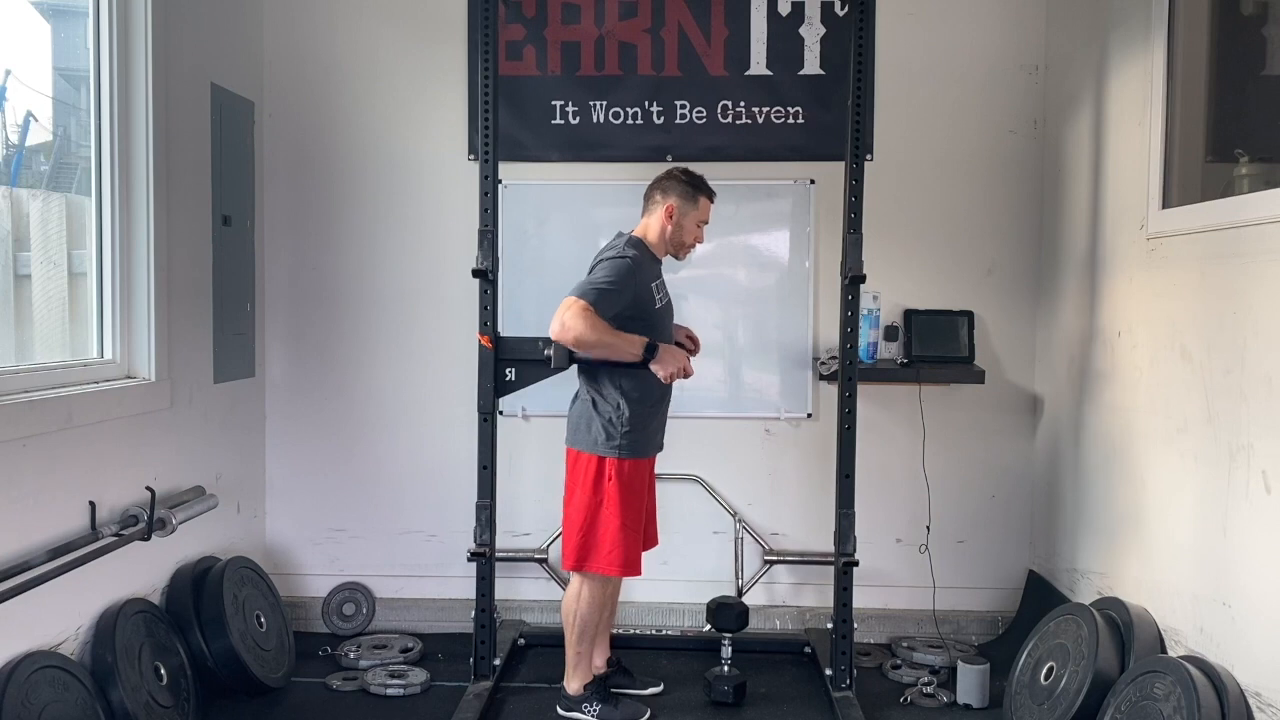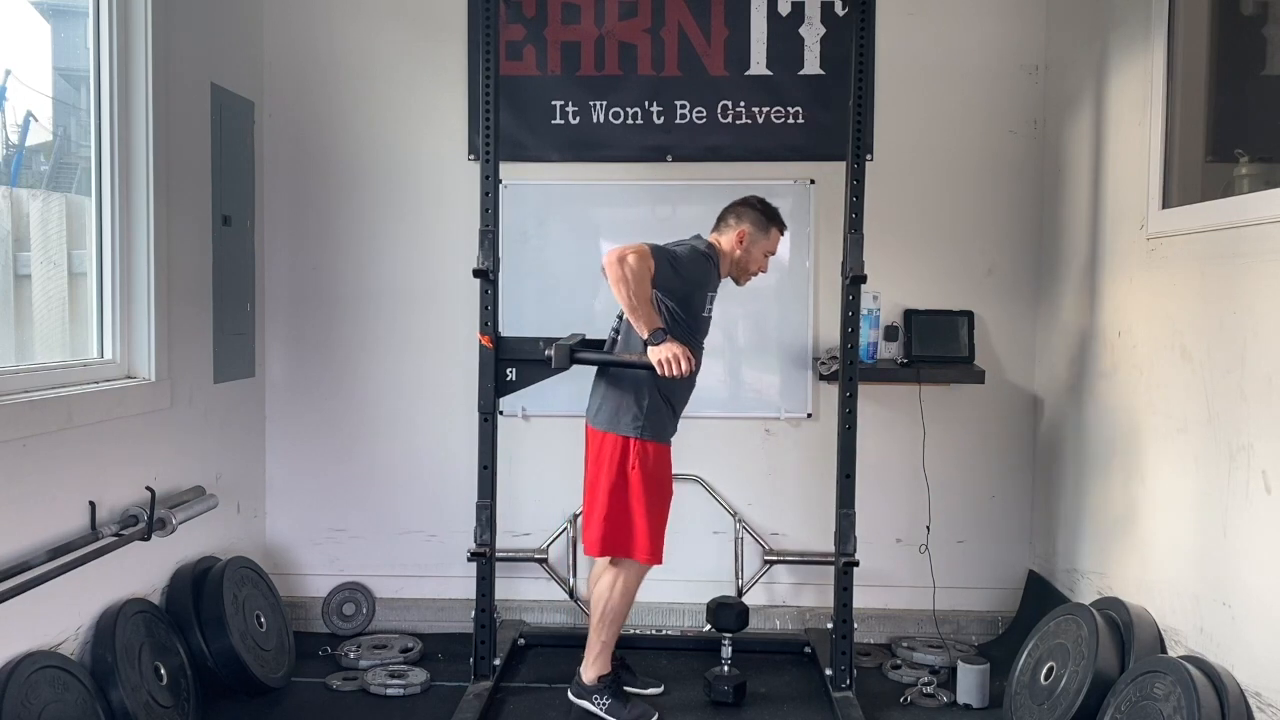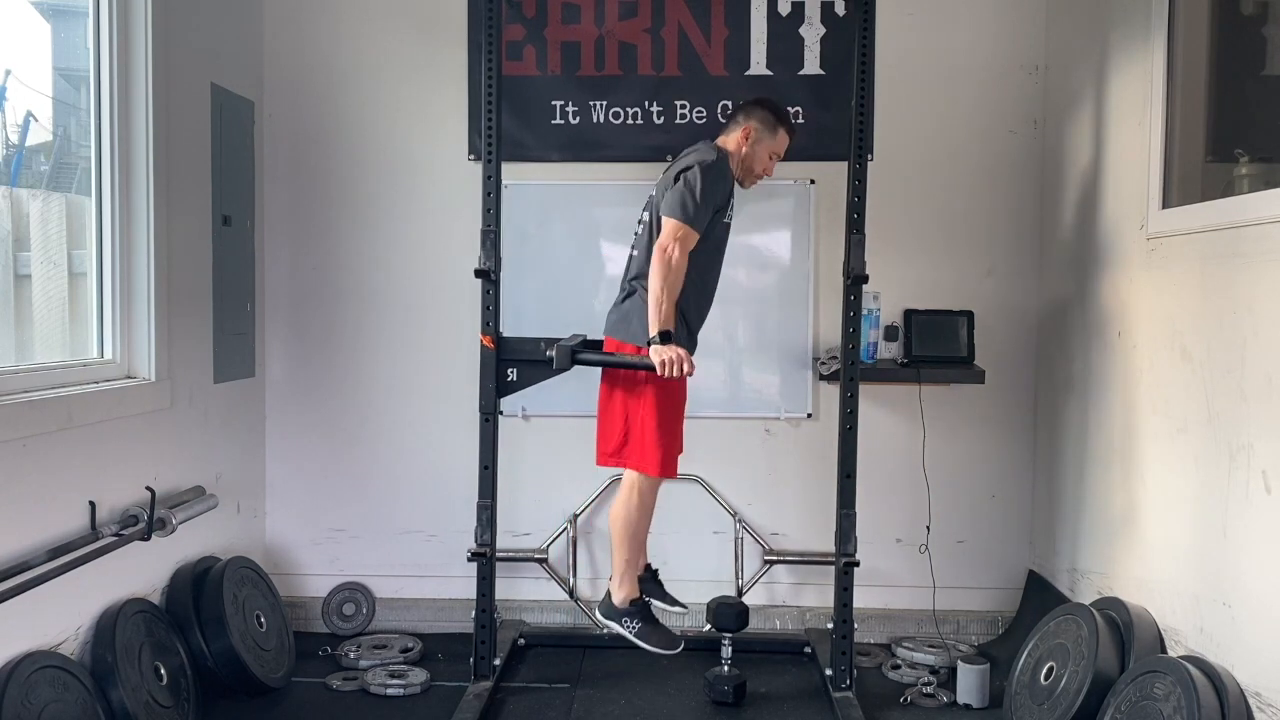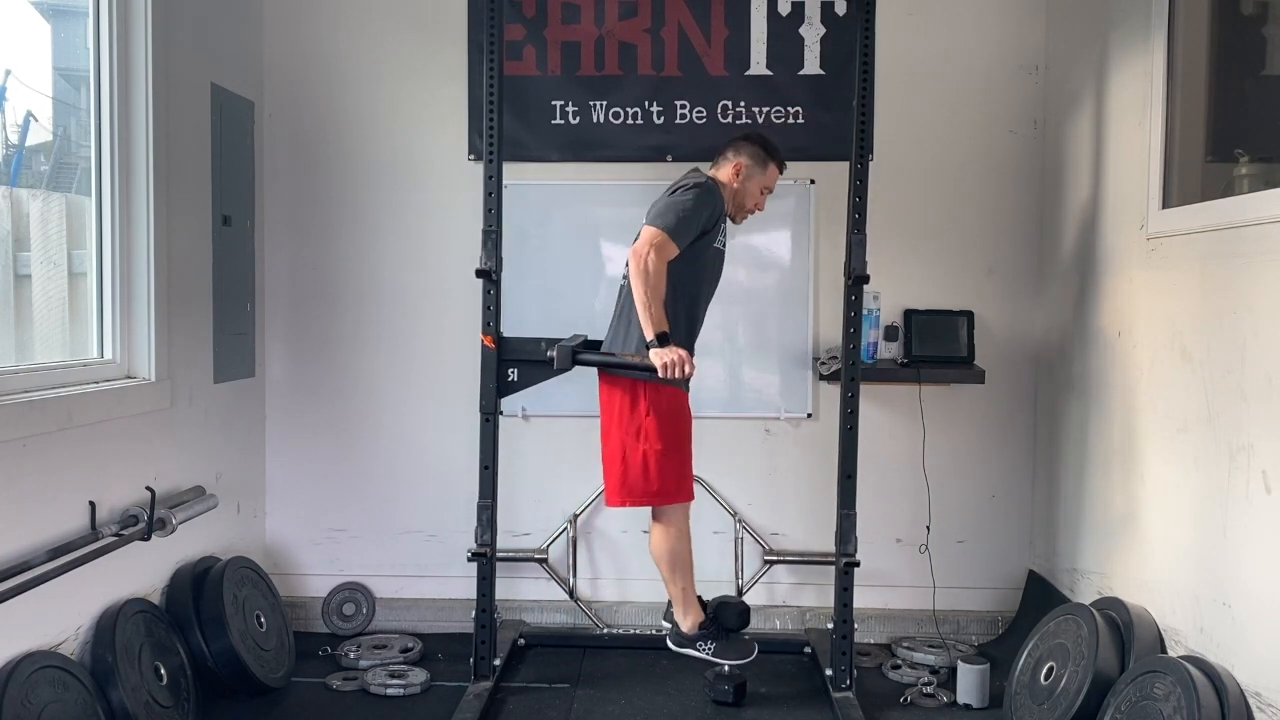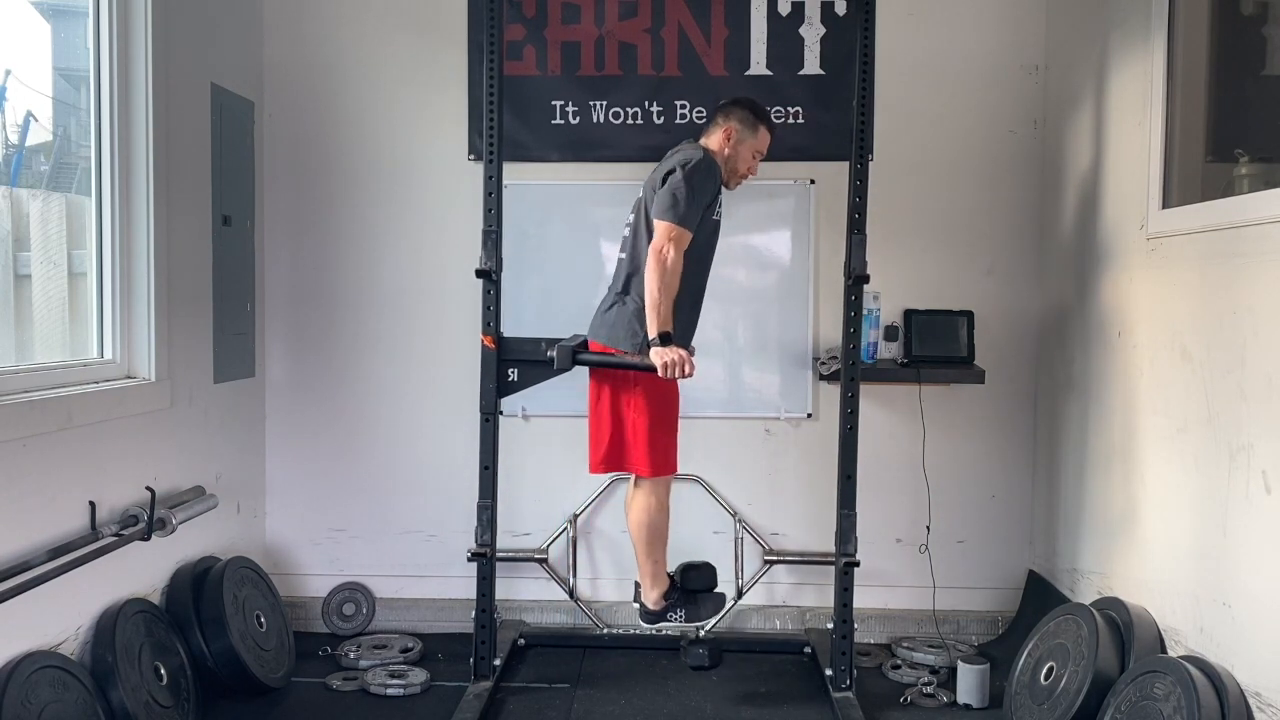
dt=0.7s
person 1, frame 1
left shoulder: (643, 260)
right shoulder: (625, 263)
right elbow: (567, 325)
left wrist: (668, 330)
right wrist: (652, 351)
left hip: (631, 439)
right hip: (609, 441)
left knee: (613, 562)
right knee: (595, 567)
left ankle: (601, 664)
person 1, frame 2
left shoulder: (696, 267)
right shoulder: (697, 260)
left elbow: (623, 271)
right elbow: (622, 260)
right wrist: (655, 337)
left hip: (634, 422)
right hip: (632, 425)
left knee: (619, 554)
right knee: (632, 555)
left ankle: (603, 660)
person 1, frame 3
left shoulder: (706, 171)
right shoulder: (708, 169)
right elbow: (669, 249)
right wrist: (662, 337)
left hip: (653, 339)
right hip: (648, 343)
left knee: (648, 468)
right knee: (644, 470)
left ankle: (636, 572)
right ankle: (621, 599)
person 1, frame 4
left shoulder: (704, 209)
right shoulder: (701, 194)
right elbow: (645, 254)
right wrist: (659, 341)
left hip: (653, 367)
right hip: (645, 370)
left knee: (670, 498)
right knee: (669, 501)
left ankle: (684, 604)
right ankle: (690, 625)
person 1, frame 5
left shoulder: (687, 169)
right shoulder: (698, 166)
right elbow: (664, 251)
left wrist: (659, 338)
right wrist: (662, 339)
left hip: (628, 339)
right hip: (635, 343)
left knee: (651, 473)
right knee: (653, 474)
left ankle: (655, 581)
right ankle: (657, 598)
